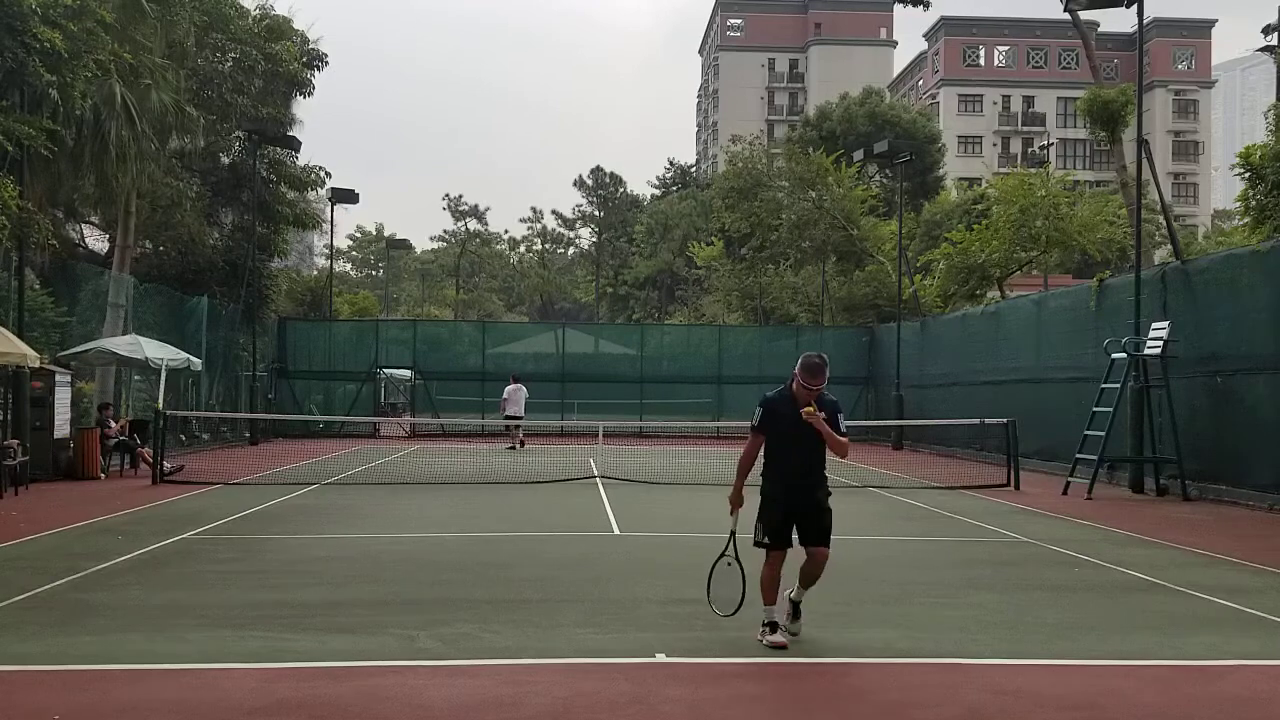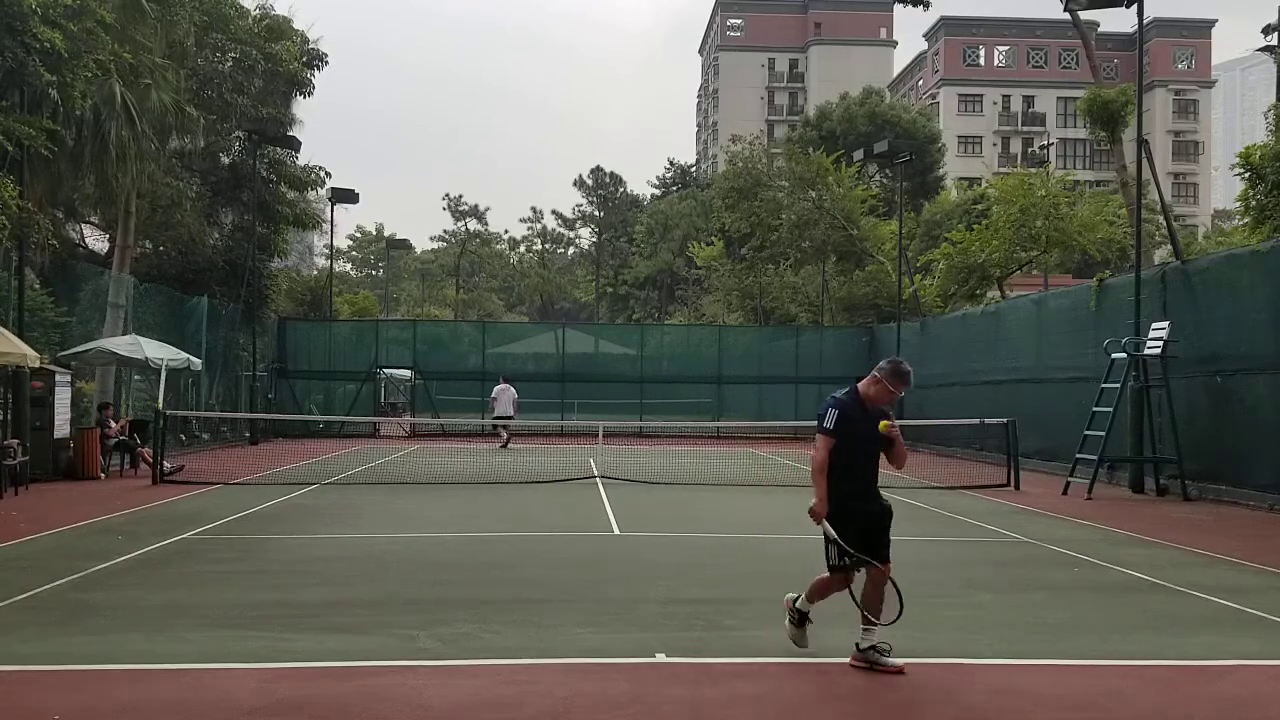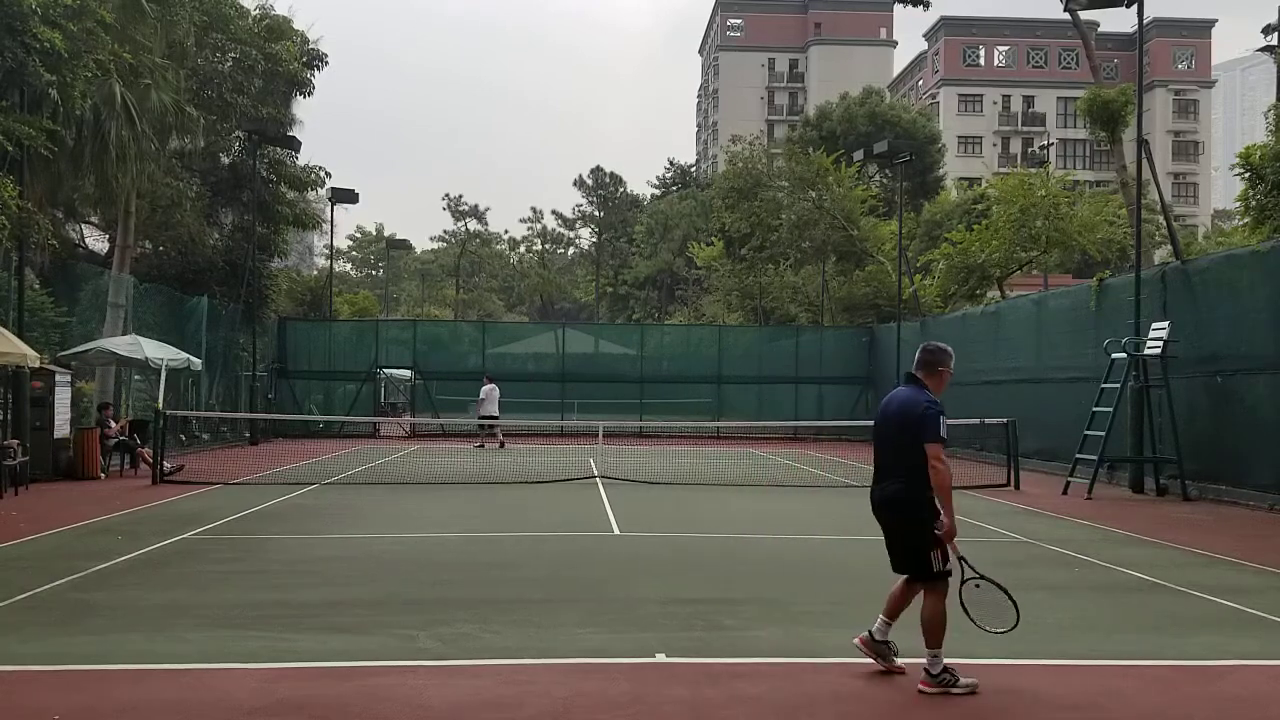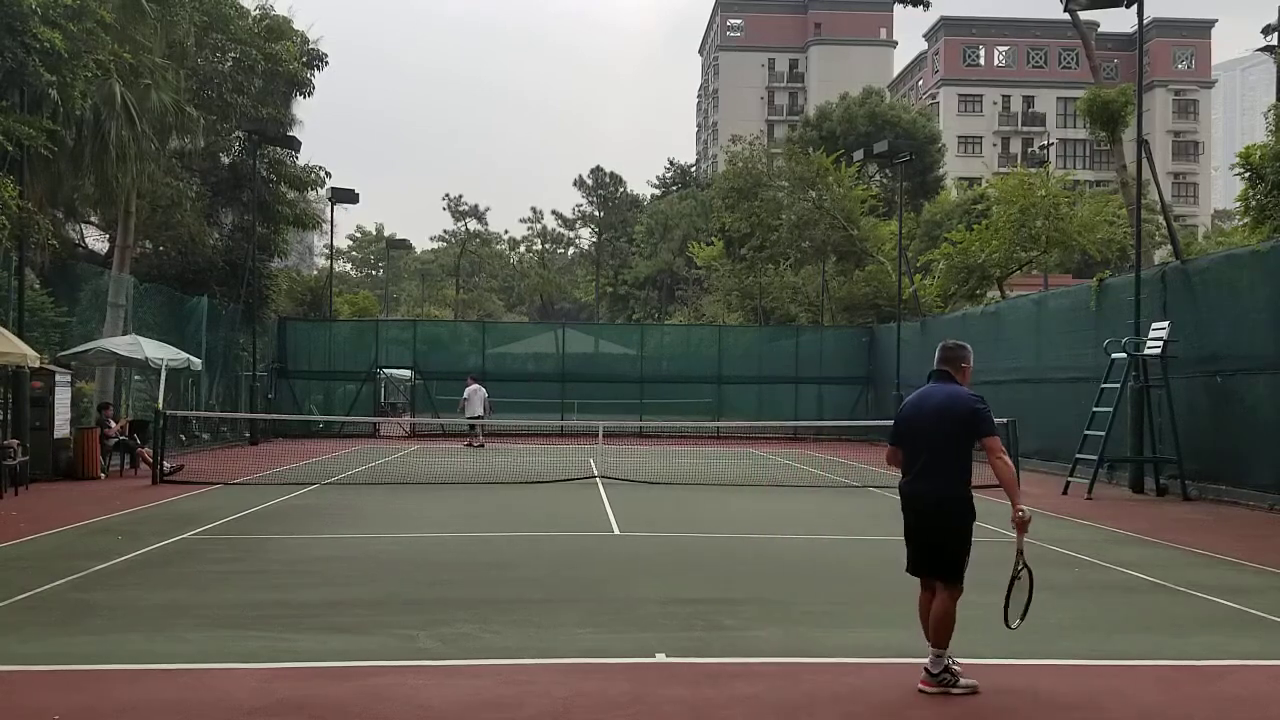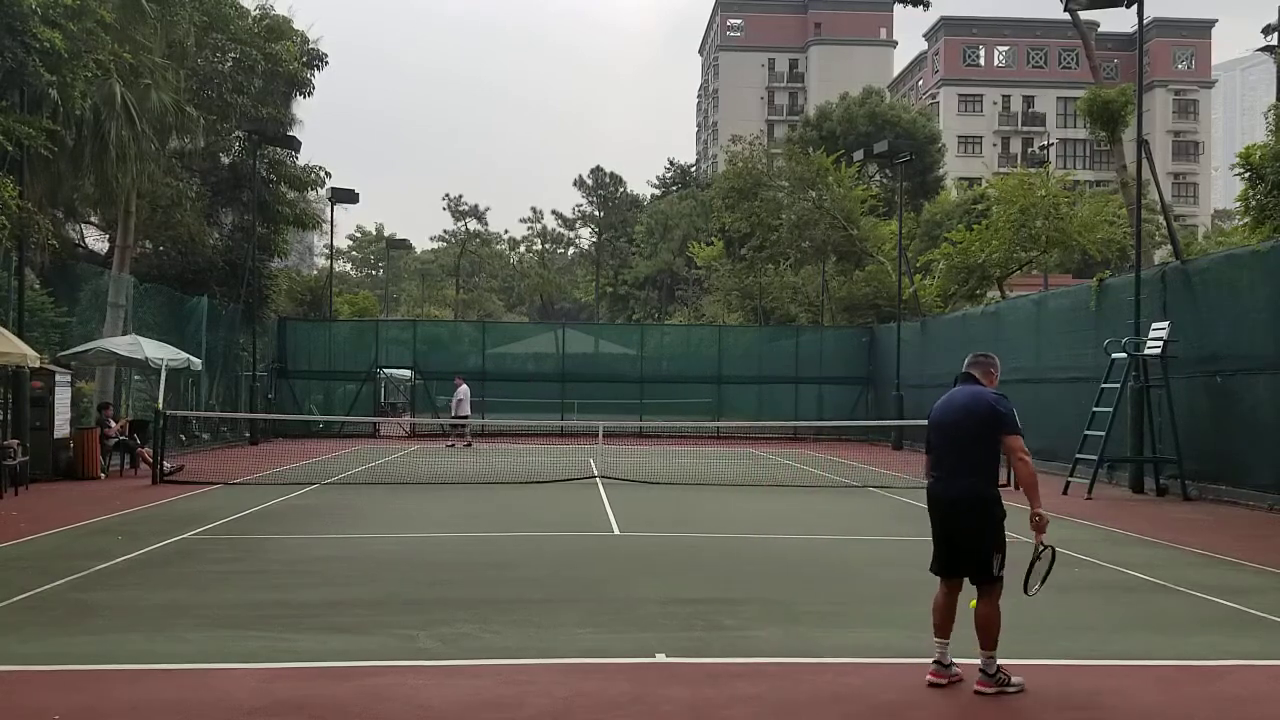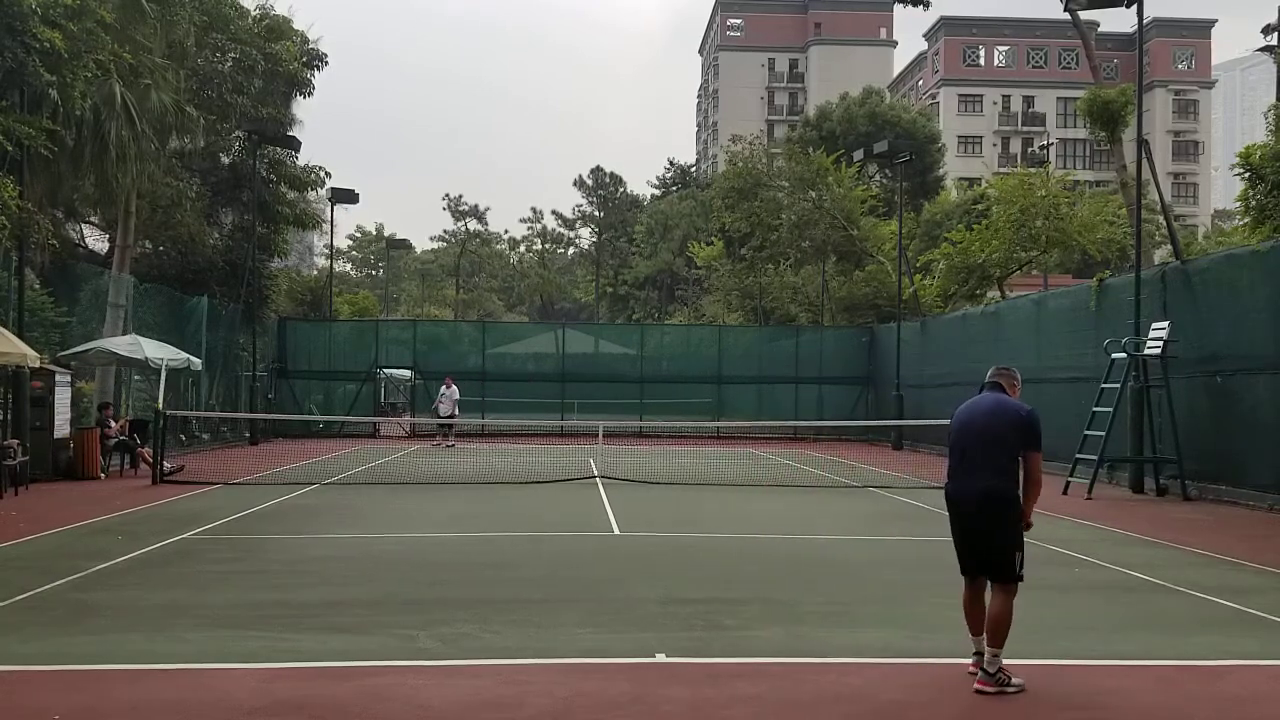
dt=0.5s
person 1, frame 1
left shoulder: (829, 406)
right shoulder: (771, 402)
left elbow: (843, 450)
right elbow: (752, 447)
left wrist: (822, 427)
right wrist: (737, 487)
left hip: (814, 493)
right hip: (777, 493)
left knee: (819, 555)
right knee: (775, 555)
left ankle: (795, 597)
right ankle: (770, 623)
person 1, frame 2
left shoulder: (882, 415)
right shoulder: (840, 404)
left elbow: (898, 462)
right elbow: (821, 451)
left wrist: (896, 438)
right wrist: (820, 497)
left hip: (871, 503)
right hip: (839, 503)
left knee: (879, 571)
right knee: (842, 576)
left ankle: (867, 646)
right ankle: (799, 606)
person 1, frame 3
left shoulder: (891, 400)
right shoulder: (928, 406)
right elbow: (937, 463)
right wrist: (949, 514)
left hip: (885, 499)
right hip: (911, 504)
left knee: (914, 576)
right knee: (935, 586)
left ankle: (877, 637)
right ankle: (935, 673)
person 1, frame 4
left shoulder: (910, 402)
right shoulder: (970, 402)
left elbow: (892, 457)
right elbow: (998, 456)
right wrist: (1017, 504)
left hip: (914, 503)
right hip: (950, 505)
left knee: (929, 585)
right knee: (948, 589)
left ankle: (937, 661)
right ankle: (936, 672)
person 1, frame 5
left shoulder: (939, 405)
right shoulder: (995, 402)
right elbow: (1019, 458)
right wrist: (1036, 507)
left hip: (940, 503)
right hip: (978, 504)
left knee: (948, 583)
right knee: (988, 589)
left ankle: (940, 663)
right ankle: (989, 673)
person 1, frame 6
left shoulder: (962, 410)
right shoulder: (1023, 413)
right elbow: (1033, 475)
right wrist: (1026, 511)
left hip: (959, 502)
right hip: (998, 503)
left knee: (973, 582)
right knee: (1004, 587)
left ankle: (980, 655)
right ankle: (990, 671)
